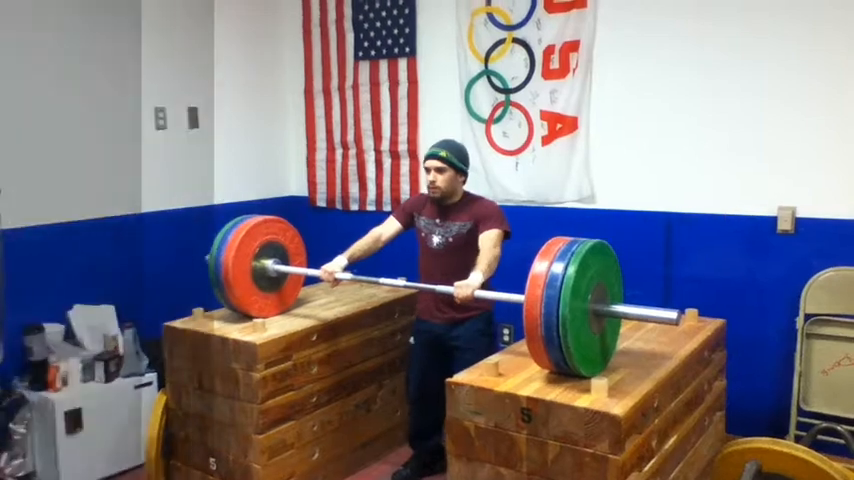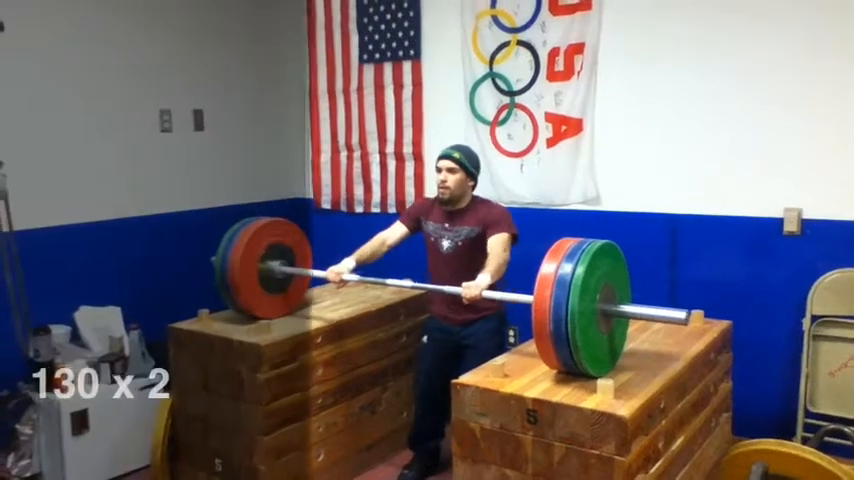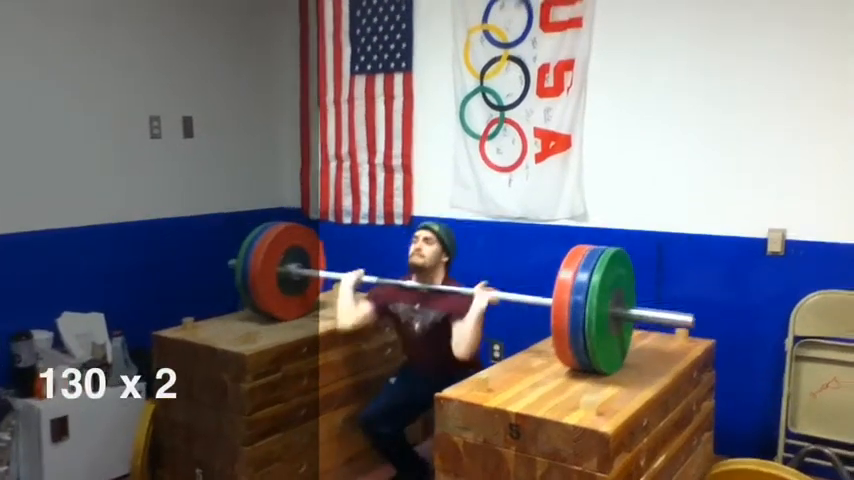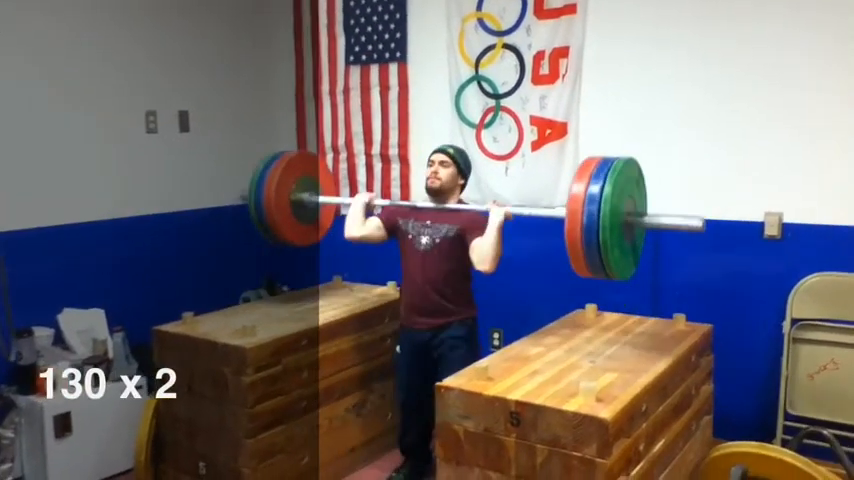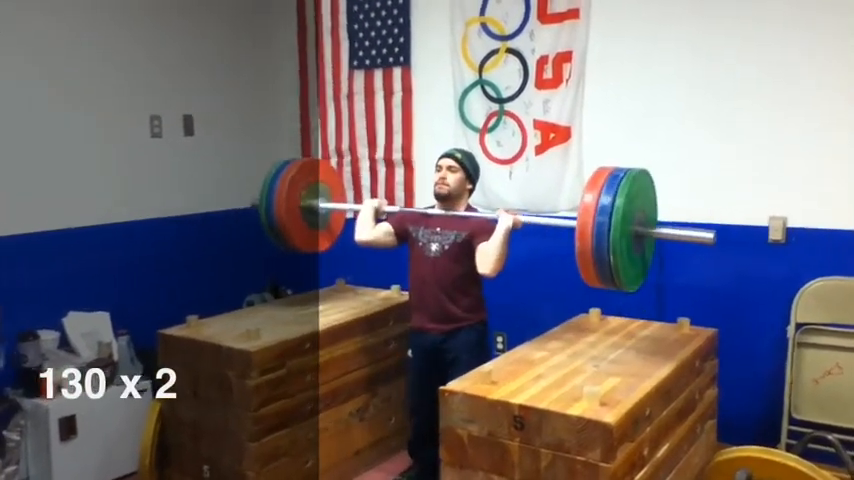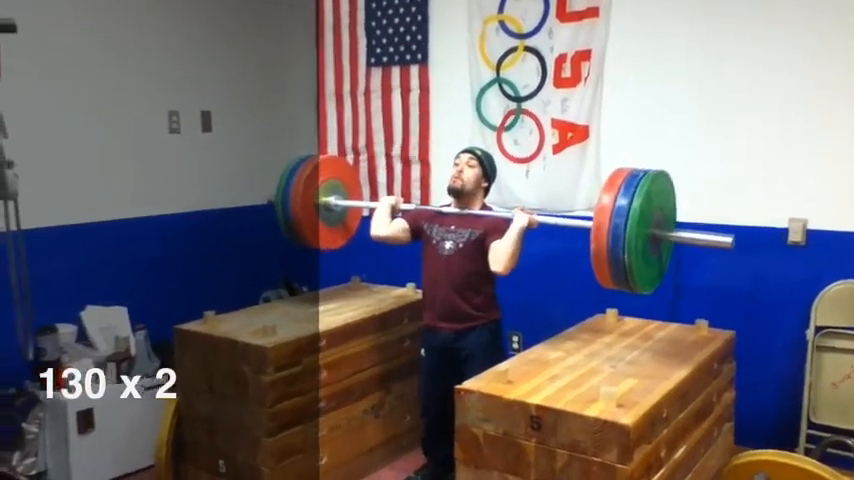
dt=0.7s
person 1, frame 1
left shoulder: (484, 210)
right shoulder: (417, 205)
left elbow: (490, 248)
right elbow: (381, 234)
left wrist: (475, 280)
right wrist: (342, 260)
left hip: (471, 323)
right hip: (428, 319)
right knee: (421, 391)
person 1, frame 2
left shoulder: (491, 214)
right shoulder: (425, 209)
left elbow: (500, 251)
right elbow: (387, 238)
left wrist: (483, 281)
right wrist: (350, 262)
left hip: (482, 323)
right hip: (441, 321)
right knee: (427, 391)
person 1, frame 3
left shoulder: (457, 299)
right shoulder: (392, 292)
left elbow: (463, 353)
right elbow: (346, 322)
left wrist: (478, 307)
right wrist: (348, 284)
left hip: (458, 381)
right hip: (416, 374)
right knee: (374, 420)
person 1, frame 4
left shoulder: (470, 219)
right shoulder: (402, 214)
left elbow: (485, 263)
right elbow: (354, 233)
left wrist: (496, 220)
right wrist: (360, 203)
left hip: (455, 330)
right hip: (412, 328)
right knee: (411, 403)
person 1, frame 5
left shoulder: (480, 225)
right shoulder: (412, 219)
left elbow: (488, 267)
right elbow: (365, 237)
left wrist: (504, 227)
right wrist: (370, 208)
left hip: (465, 334)
right hip: (422, 332)
right knee: (421, 406)
person 1, frame 6
left shoulder: (494, 223)
right shoulder: (427, 217)
left elbow: (501, 265)
right elbow: (380, 232)
left wrist: (519, 226)
right wrist: (386, 205)
left hip: (478, 333)
right hip: (435, 331)
right knee: (434, 405)
